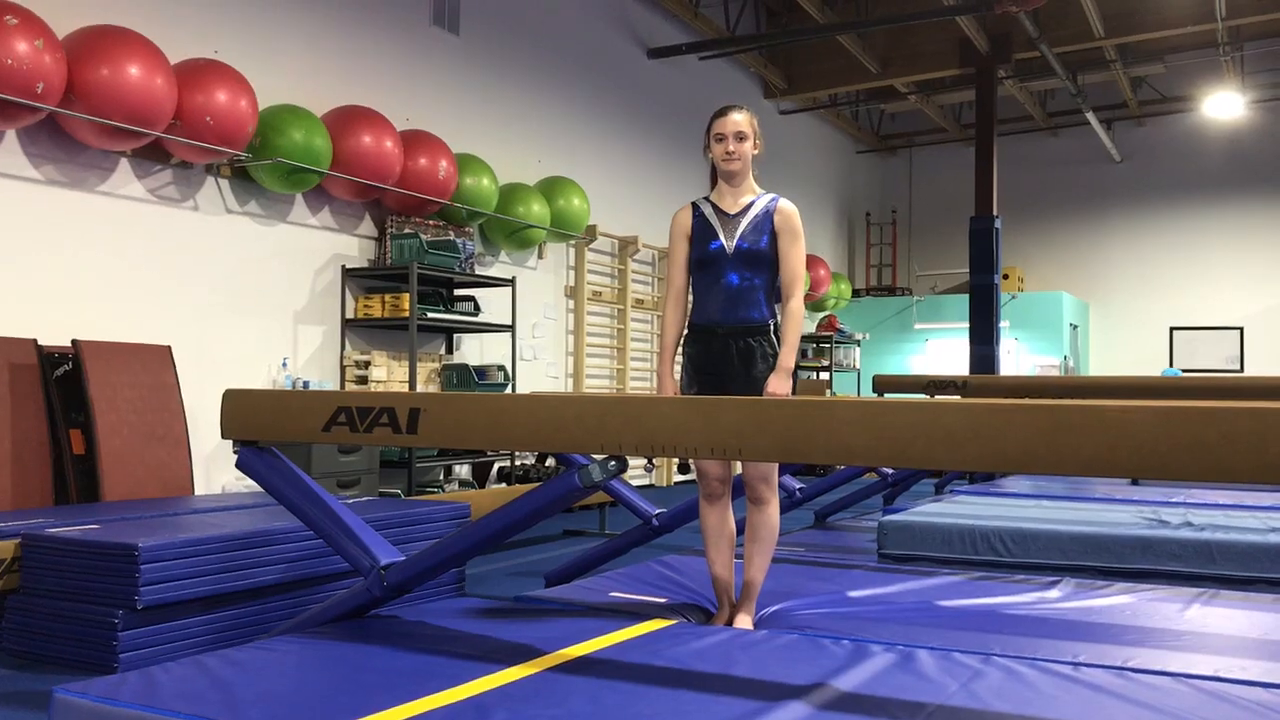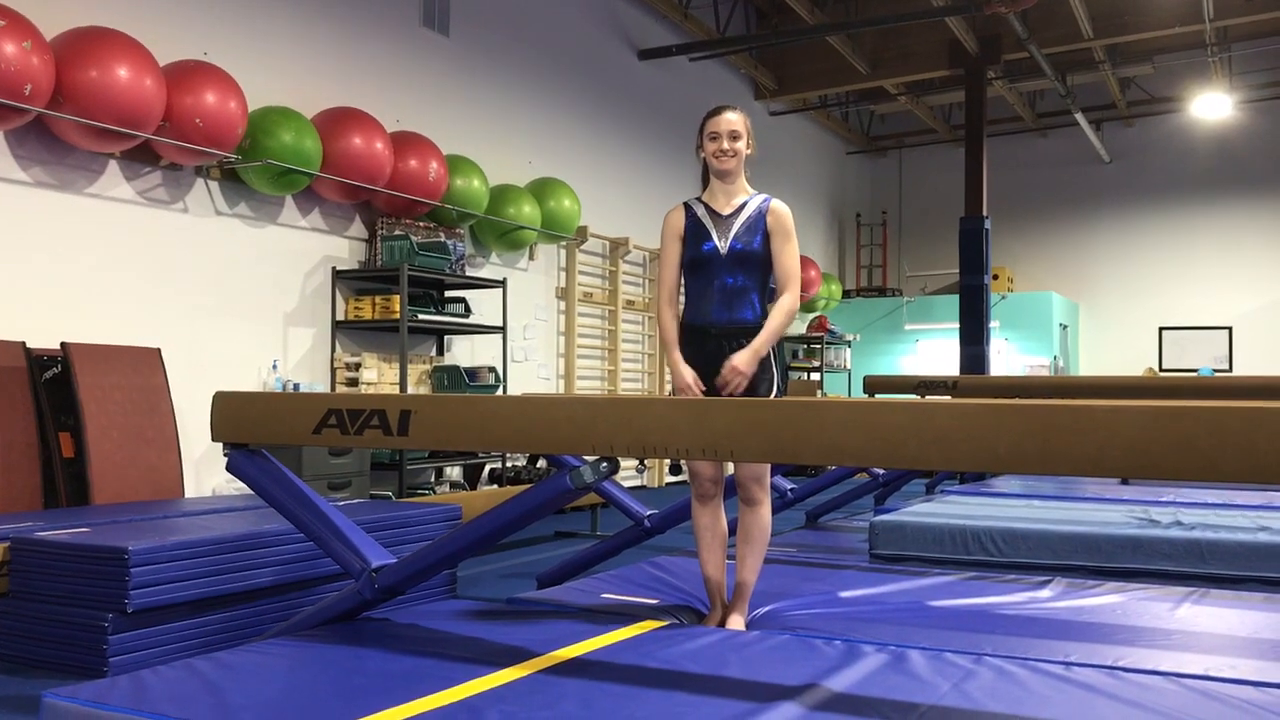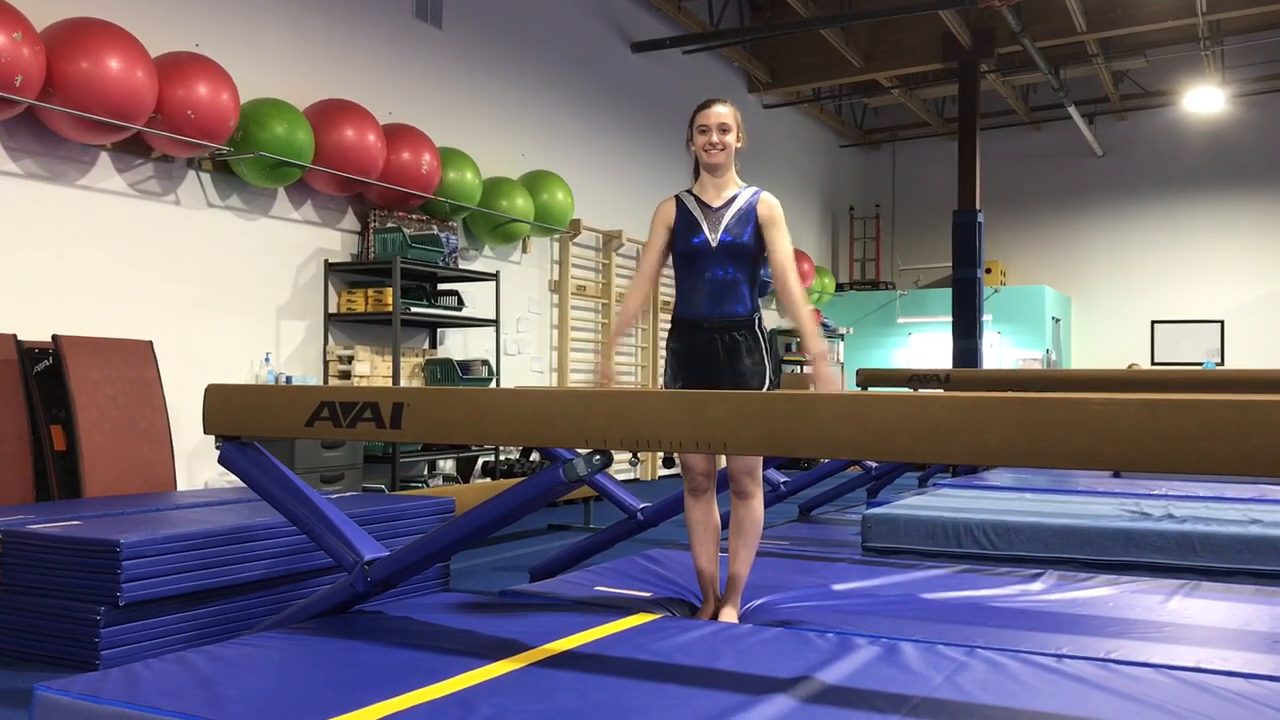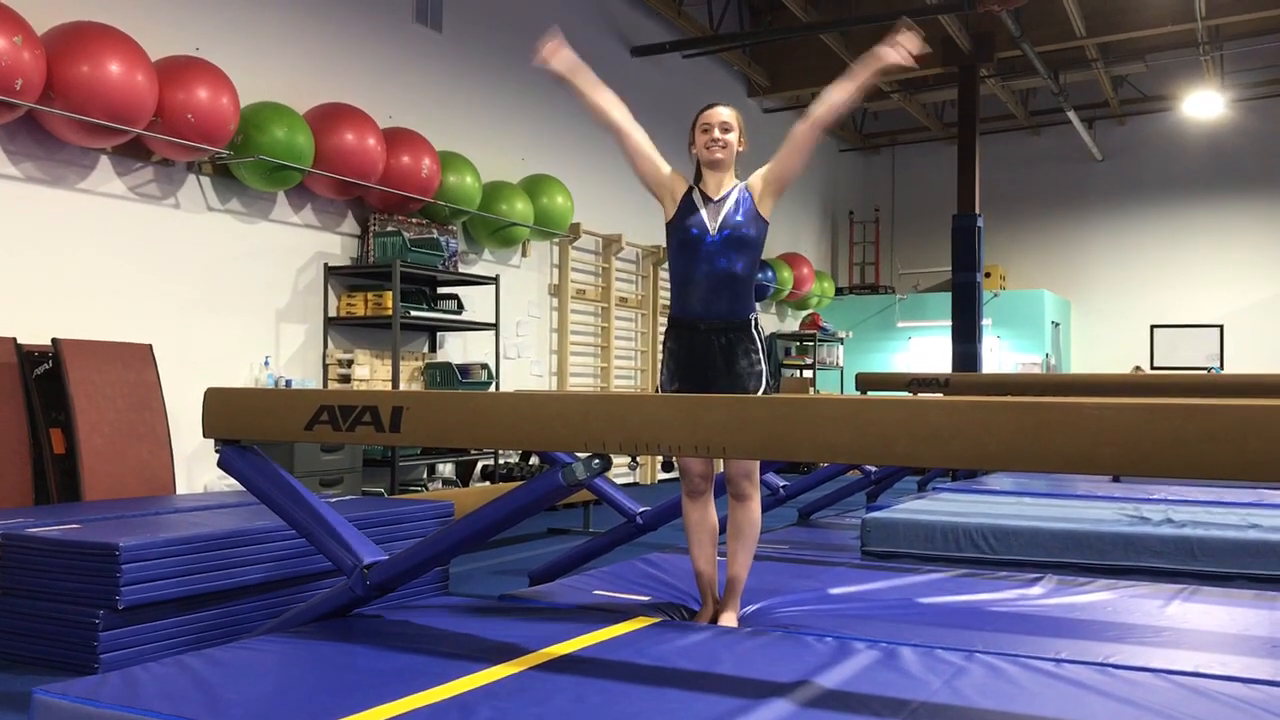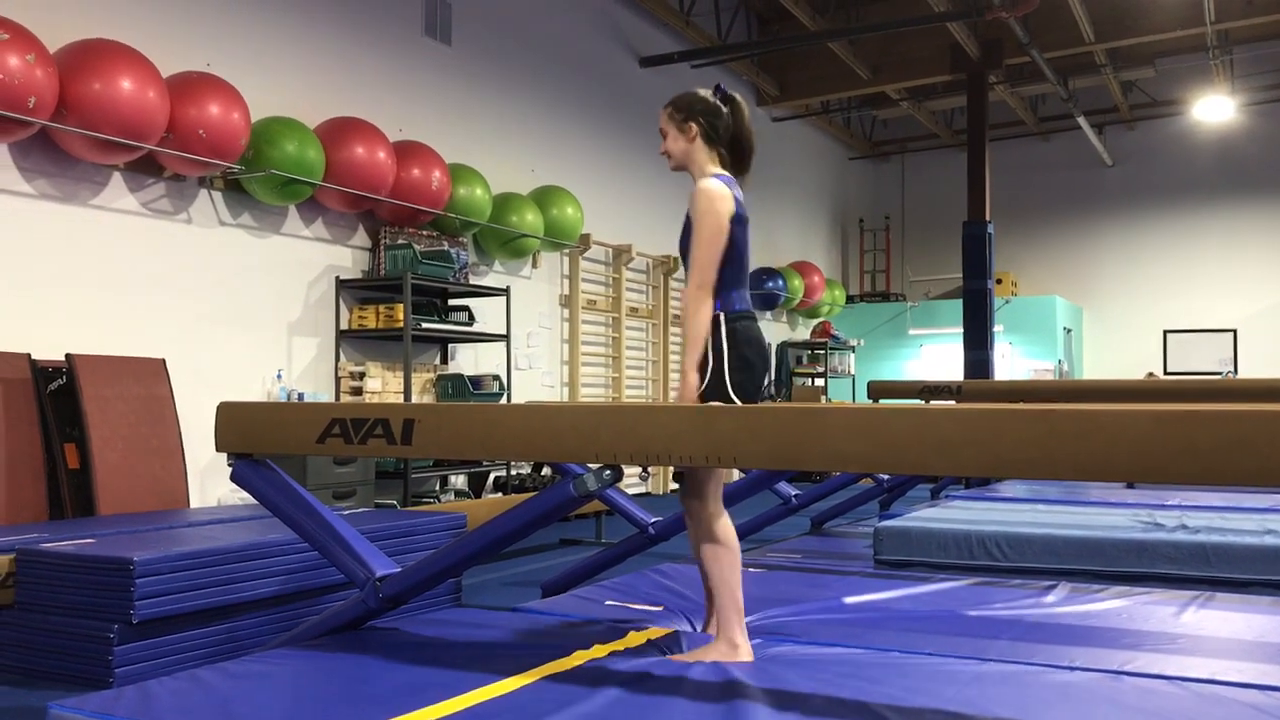
dt=1s
person 1, frame 1
left shoulder: (780, 213)
right shoulder: (689, 218)
left elbow: (794, 297)
right elbow: (675, 298)
left wrist: (784, 369)
right wrist: (665, 370)
left hip: (758, 351)
right hip: (704, 354)
left knee: (760, 485)
right knee: (712, 483)
left ankle: (748, 606)
right ankle: (724, 602)
person 1, frame 2
left shoulder: (773, 212)
right shoulder: (680, 218)
left elbow: (789, 294)
right elbow: (666, 298)
left wrist: (752, 353)
right wrist: (677, 362)
left hip: (753, 357)
right hip: (697, 359)
left knee: (751, 485)
right knee: (704, 484)
left ankle: (739, 606)
right ankle: (715, 603)
person 1, frame 3
left shoulder: (762, 205)
right shoulder: (672, 209)
left elbow: (788, 282)
right elbow: (643, 284)
left wrist: (816, 352)
right wrist: (610, 351)
left hip: (743, 344)
right hip: (688, 345)
left knee: (745, 477)
right knee: (696, 477)
left ankle: (732, 599)
right ankle: (707, 596)
person 1, frame 4
left shoulder: (760, 194)
right shoulder: (676, 191)
left elbow: (814, 124)
right elbow: (621, 123)
left wrist: (868, 69)
right wrist: (573, 71)
left hip: (741, 349)
right hip: (684, 349)
left knee: (743, 480)
right knee: (693, 480)
left ankle: (731, 601)
right ankle: (707, 592)
person 1, frame 5
left shoulder: (708, 190)
right shoulder: (721, 191)
left elbow: (701, 290)
left wrist: (688, 370)
left hip: (727, 348)
right hip: (732, 347)
left knee: (700, 495)
right knee: (701, 492)
left ankle: (731, 640)
right ankle: (718, 610)
